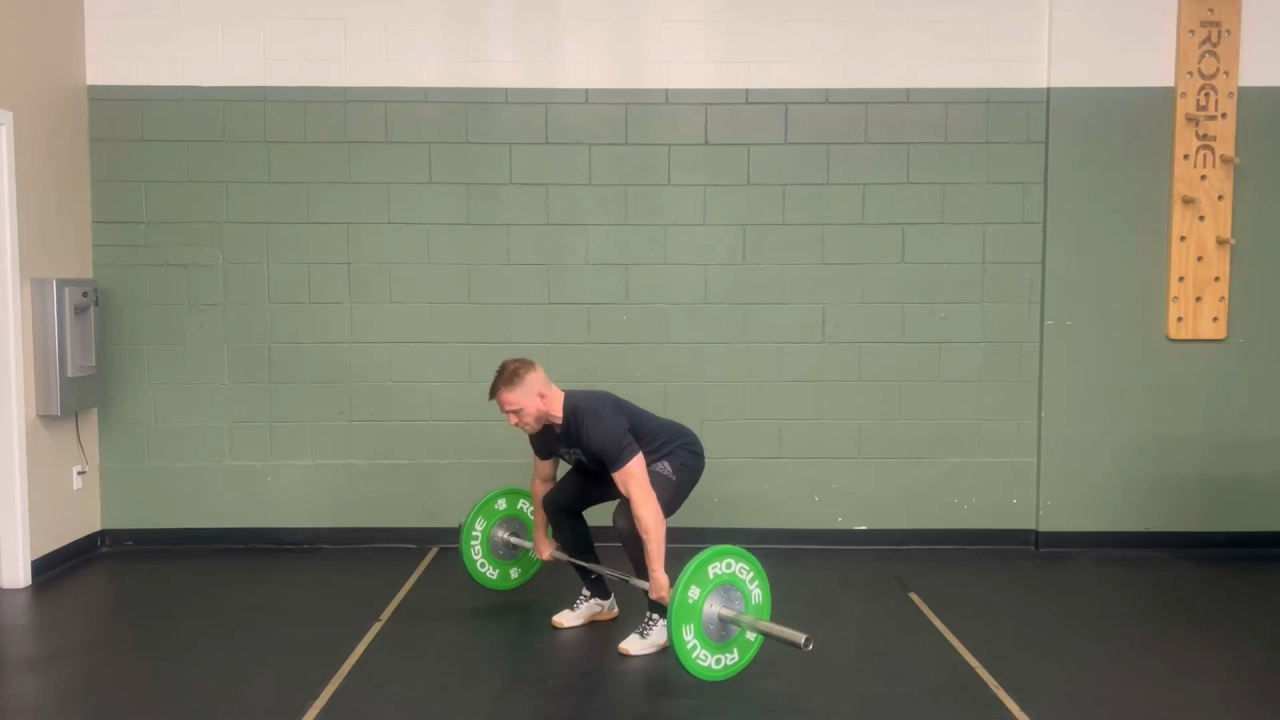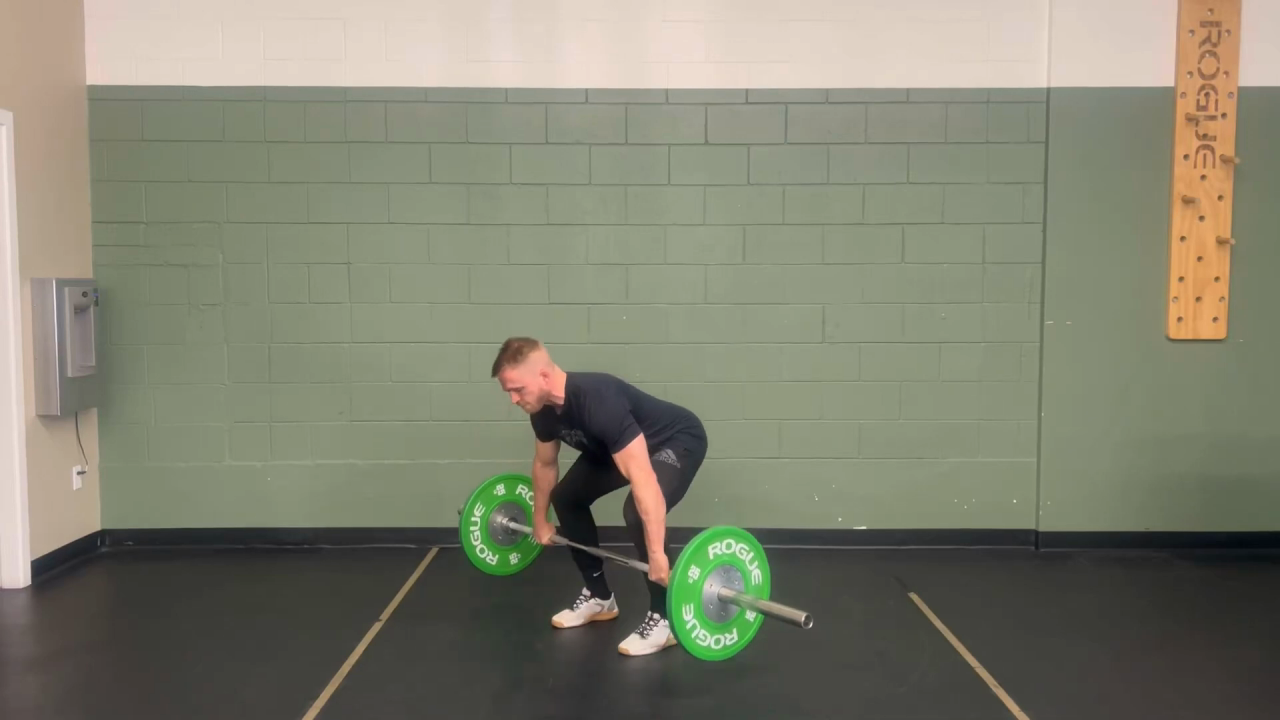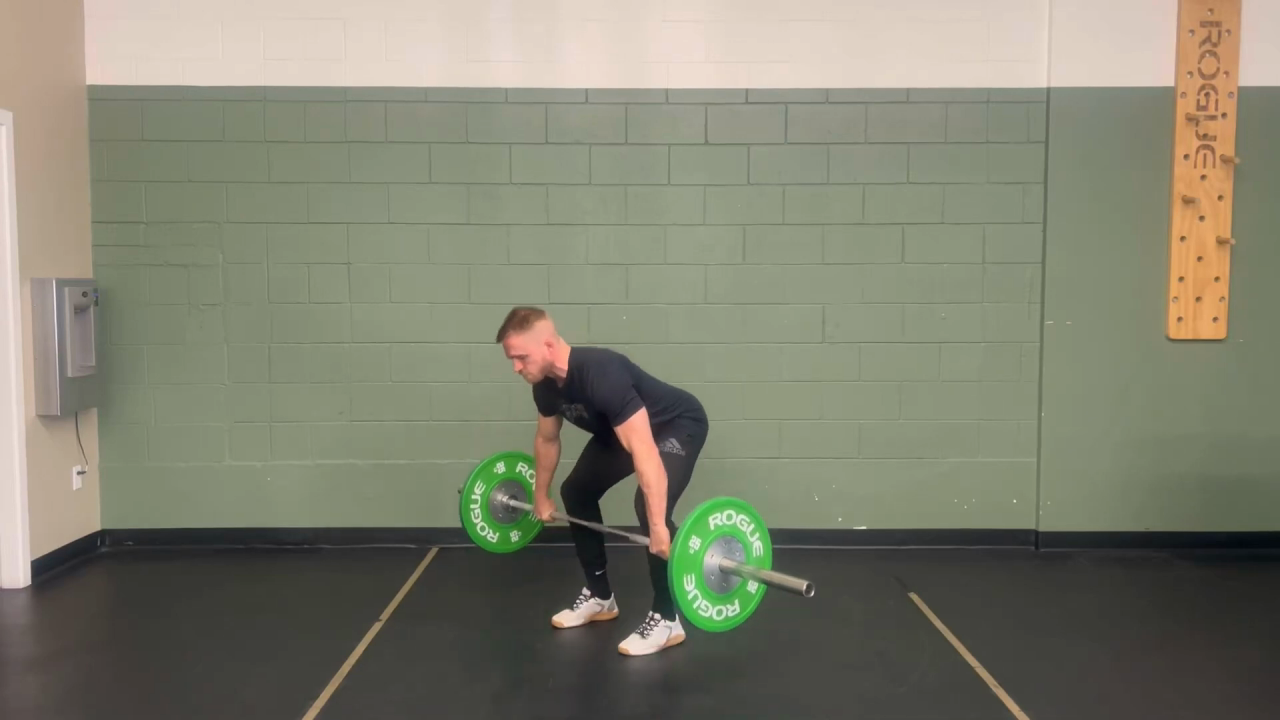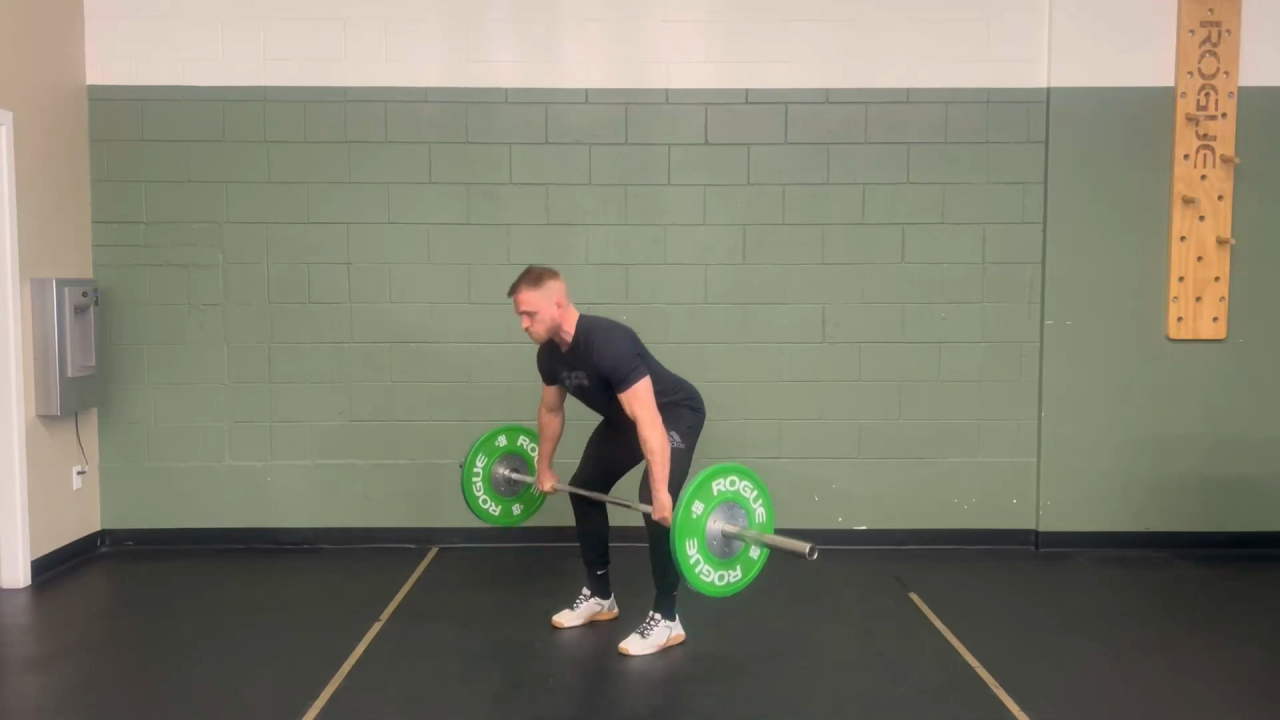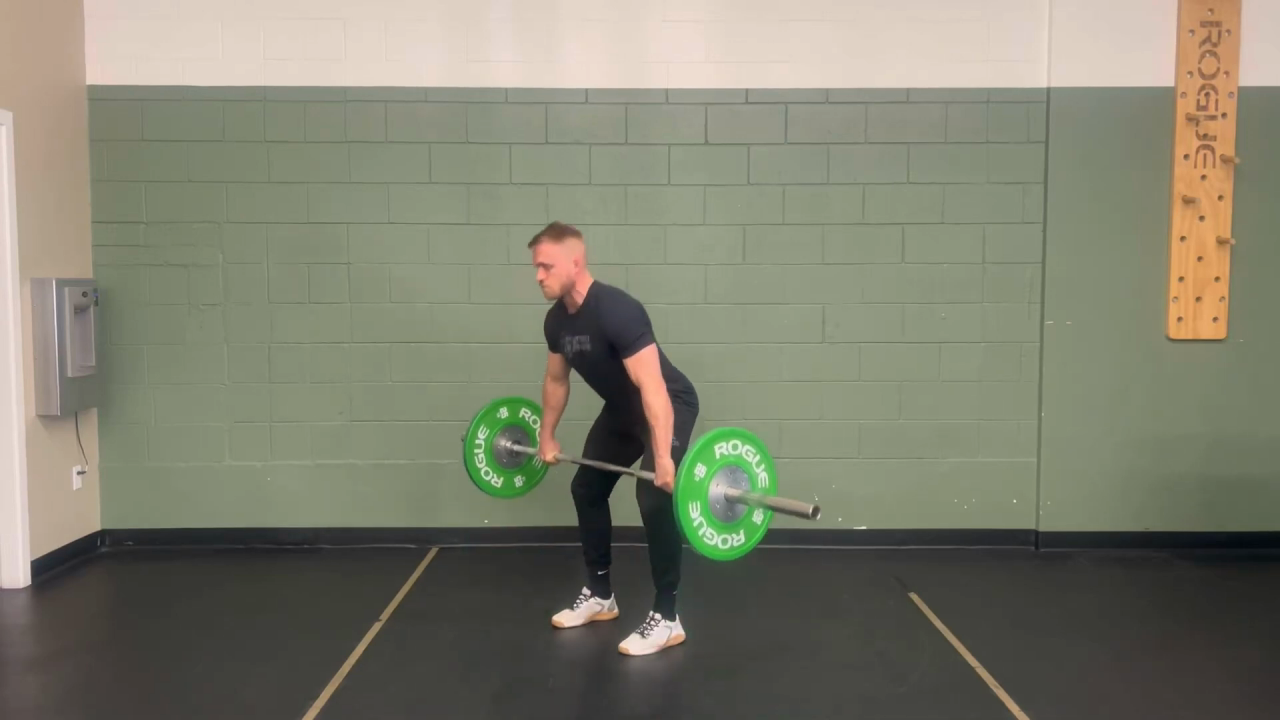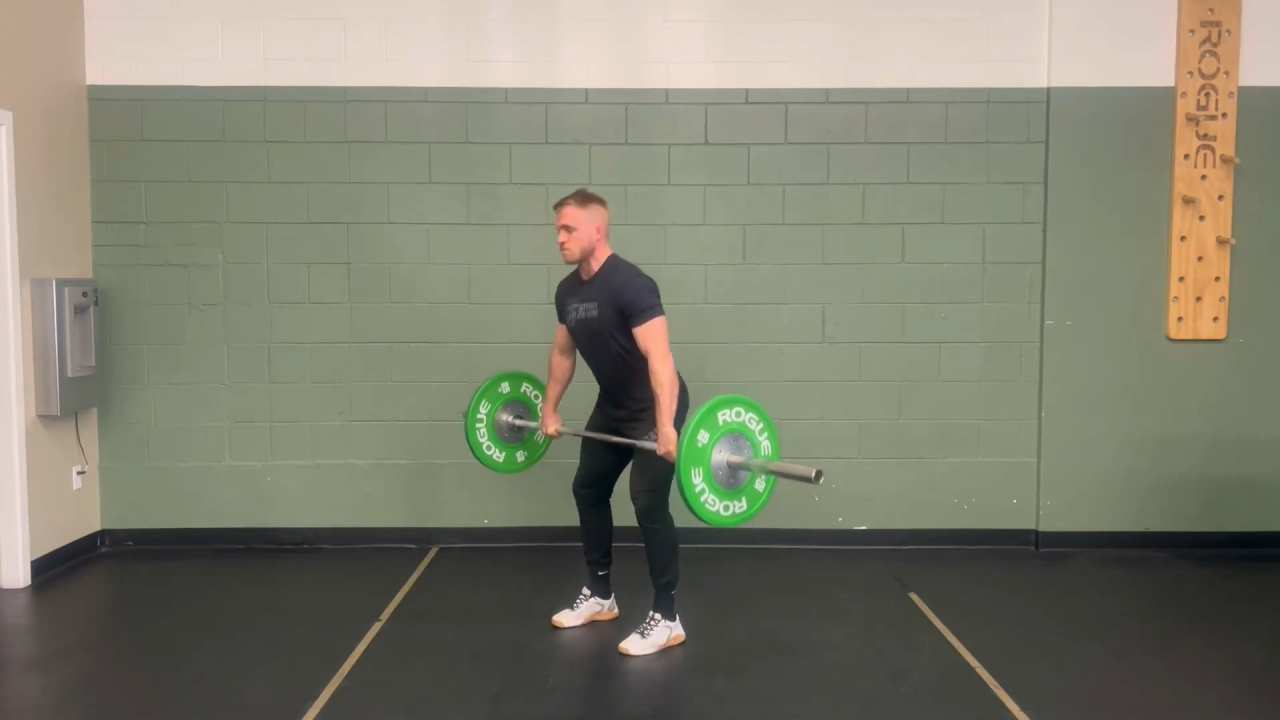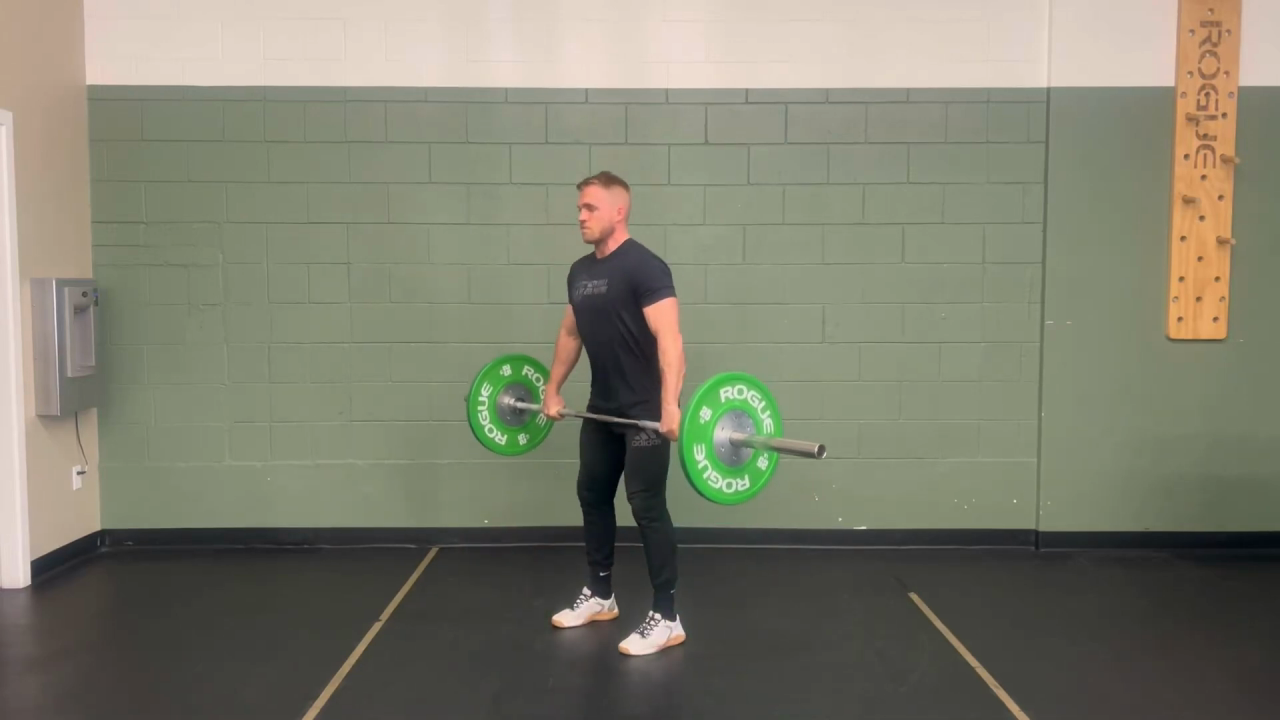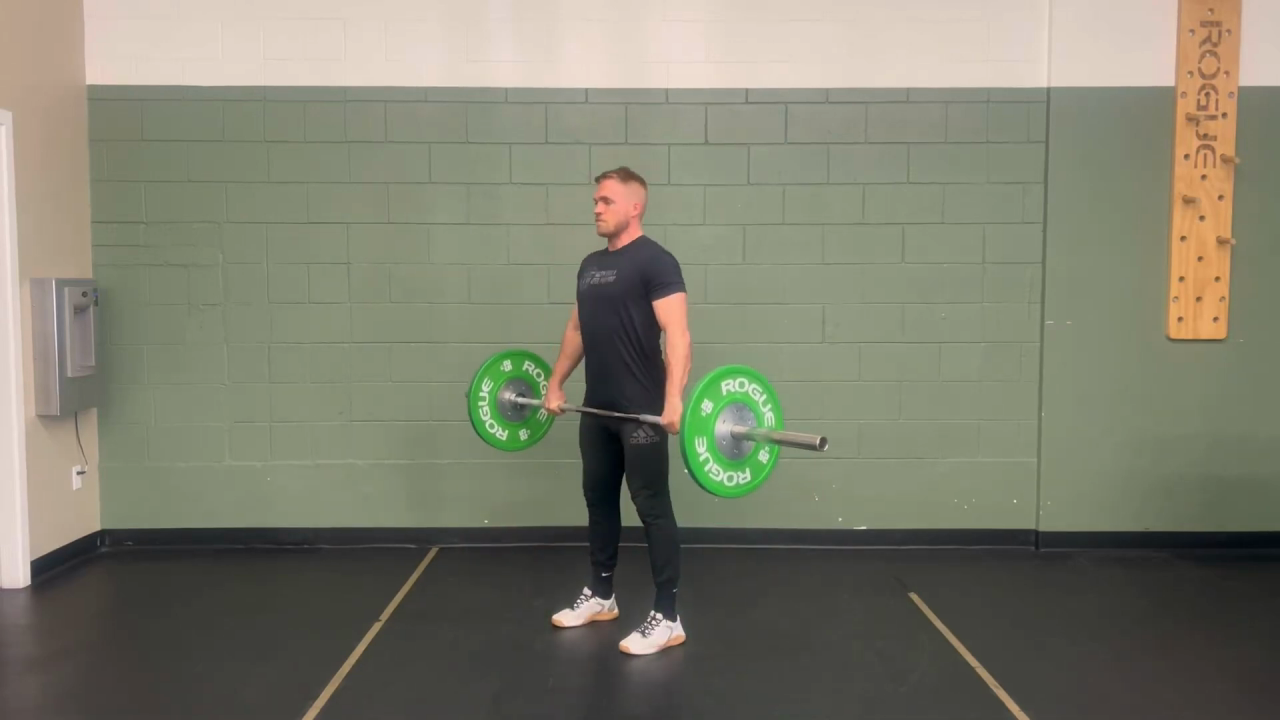
dt=0.1s
person 1, frame 1
left shoulder: (597, 422)
right shoulder: (543, 428)
left elbow: (642, 498)
right elbow: (543, 481)
left wrist: (658, 574)
right wrist: (541, 537)
left hip: (676, 456)
left knee: (627, 520)
right knee: (557, 502)
left ankle: (661, 617)
right ankle: (599, 597)
person 1, frame 2
left shoulder: (599, 402)
right shoulder: (544, 410)
left elbow: (643, 478)
right elbow: (544, 464)
left wrist: (657, 555)
right wrist: (540, 521)
left hip: (678, 440)
left knee: (637, 513)
right knee: (565, 496)
left ankle: (662, 618)
right ankle: (599, 596)
person 1, frame 3
left shoulder: (602, 376)
right shoulder: (546, 386)
left elbow: (644, 453)
right elbow: (547, 440)
left wrist: (657, 527)
right wrist: (542, 497)
left hip: (677, 423)
left knee: (650, 512)
right knee: (576, 492)
left ankle: (666, 620)
right ankle: (599, 595)
person 1, frame 4
left shoulder: (607, 342)
right shoulder: (550, 353)
left elbow: (649, 419)
right elbow: (550, 410)
left wrist: (661, 495)
right wrist: (544, 468)
left hip: (675, 412)
right hip: (622, 415)
left knee: (655, 506)
right knee: (583, 489)
left ankle: (666, 618)
right ankle: (599, 595)
person 1, frame 5
left shoulder: (618, 312)
right shoulder: (557, 320)
left elbow: (653, 388)
right elbow: (556, 380)
left wrist: (663, 462)
right wrist: (546, 436)
left hip: (671, 406)
right hip: (619, 411)
left knee: (654, 502)
right knee: (586, 489)
left ankle: (667, 618)
right ankle: (599, 595)
person 1, frame 6
left shoulder: (629, 283)
right shoulder: (568, 290)
left elbow: (661, 357)
right elbow: (563, 353)
left wrist: (666, 428)
right wrist: (549, 408)
left hip: (653, 406)
right hip: (613, 407)
left knee: (648, 502)
right knee: (587, 491)
left ankle: (666, 618)
right ankle: (599, 596)
person 1, frame 7
left shoulder: (644, 266)
right shoulder: (580, 270)
left elbow: (669, 340)
right elbow: (570, 334)
left wrist: (671, 406)
right wrist: (552, 389)
left hip: (644, 408)
right hip: (603, 406)
left knee: (647, 506)
right knee: (592, 495)
left ankle: (666, 619)
right ankle: (599, 596)
person 1, frame 8
left shoulder: (655, 261)
right shoulder: (590, 264)
left elbow: (677, 333)
right elbow: (577, 329)
left wrist: (673, 399)
right wrist: (554, 384)
left hip: (643, 407)
right hip: (599, 404)
left knee: (651, 504)
right knee: (598, 497)
left ankle: (667, 617)
right ankle: (600, 595)
